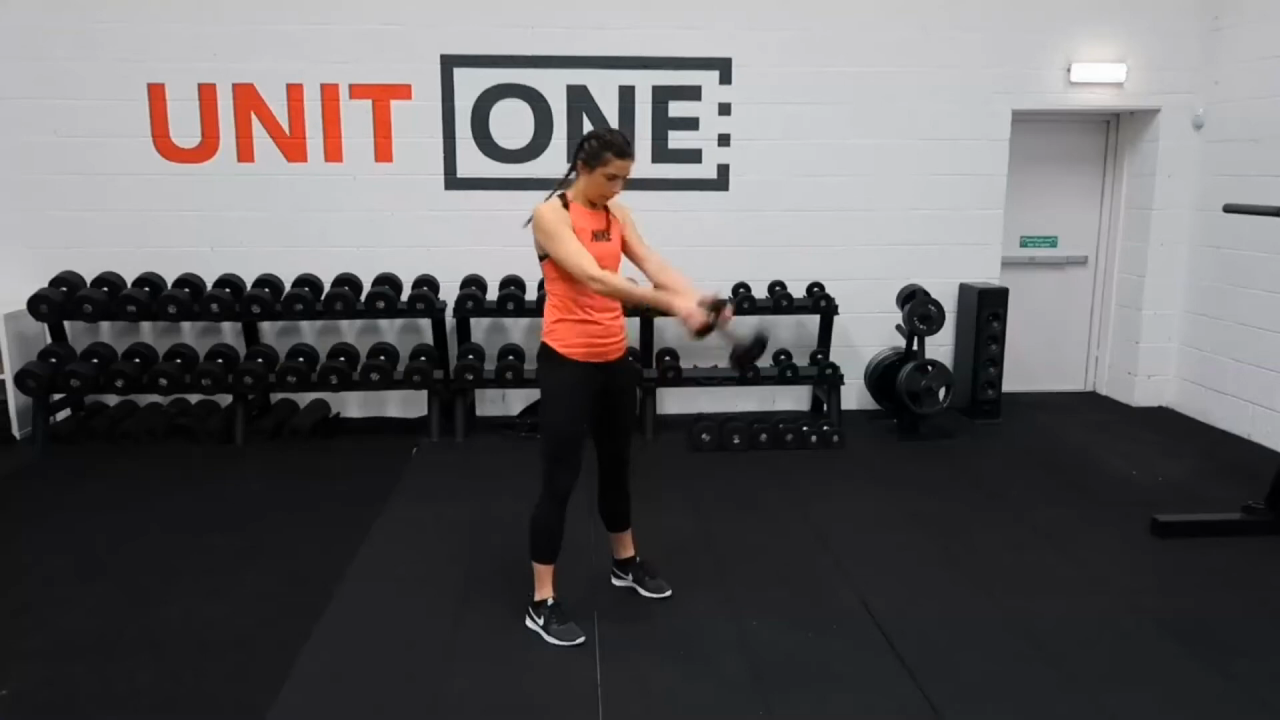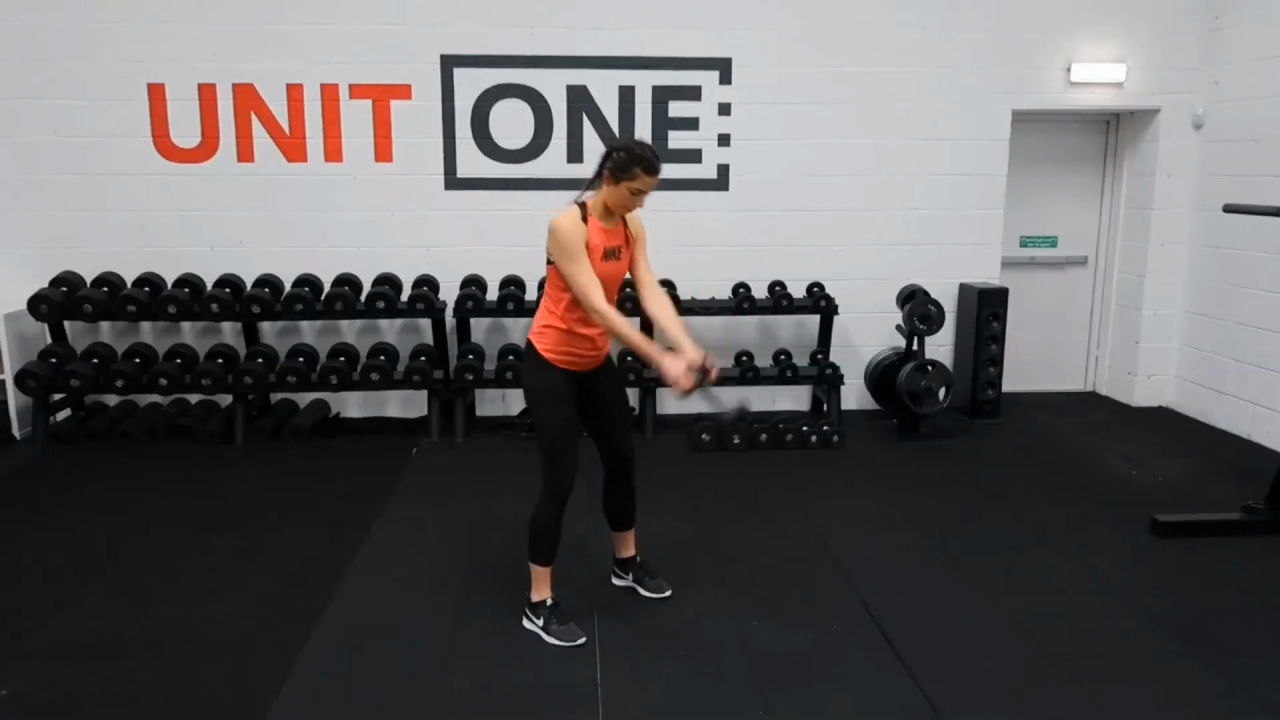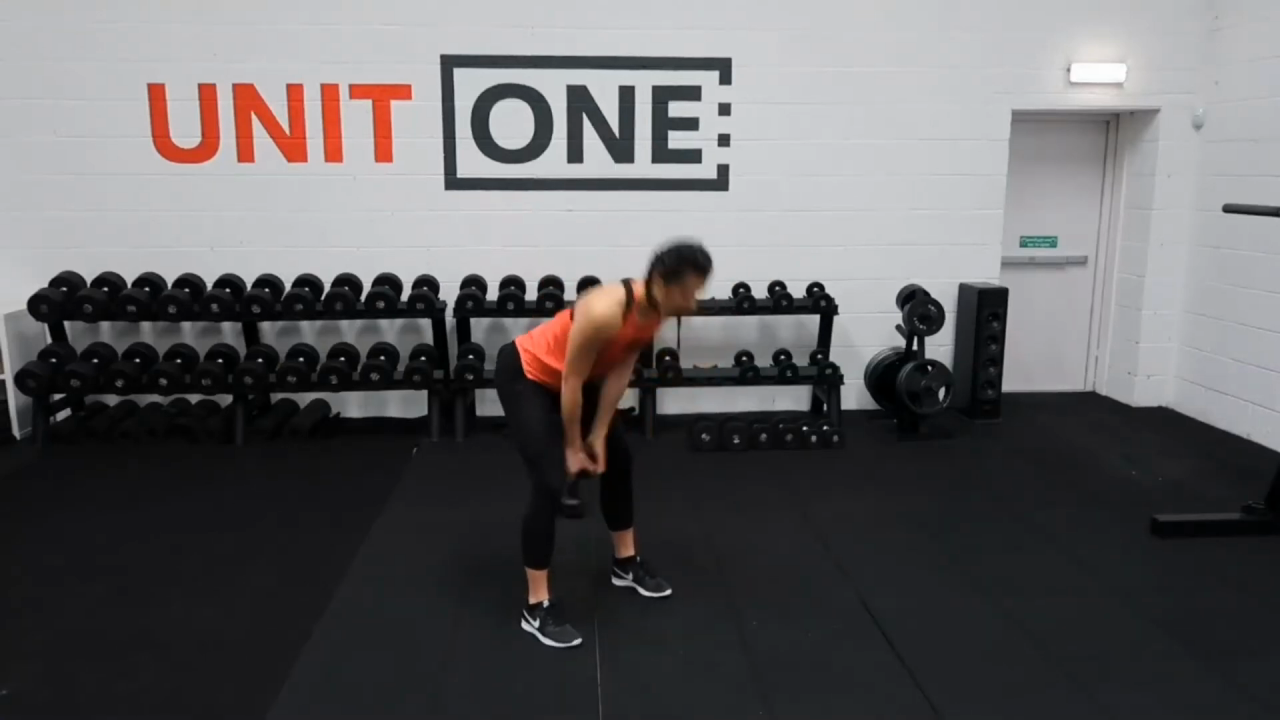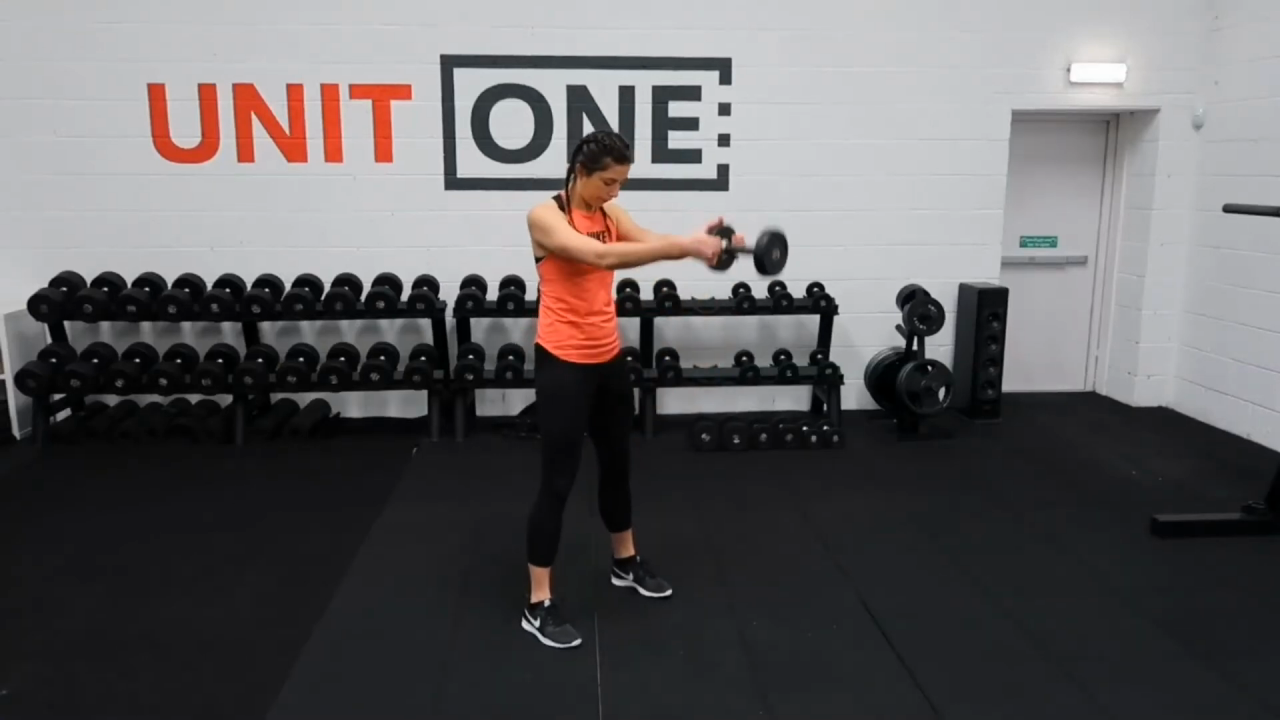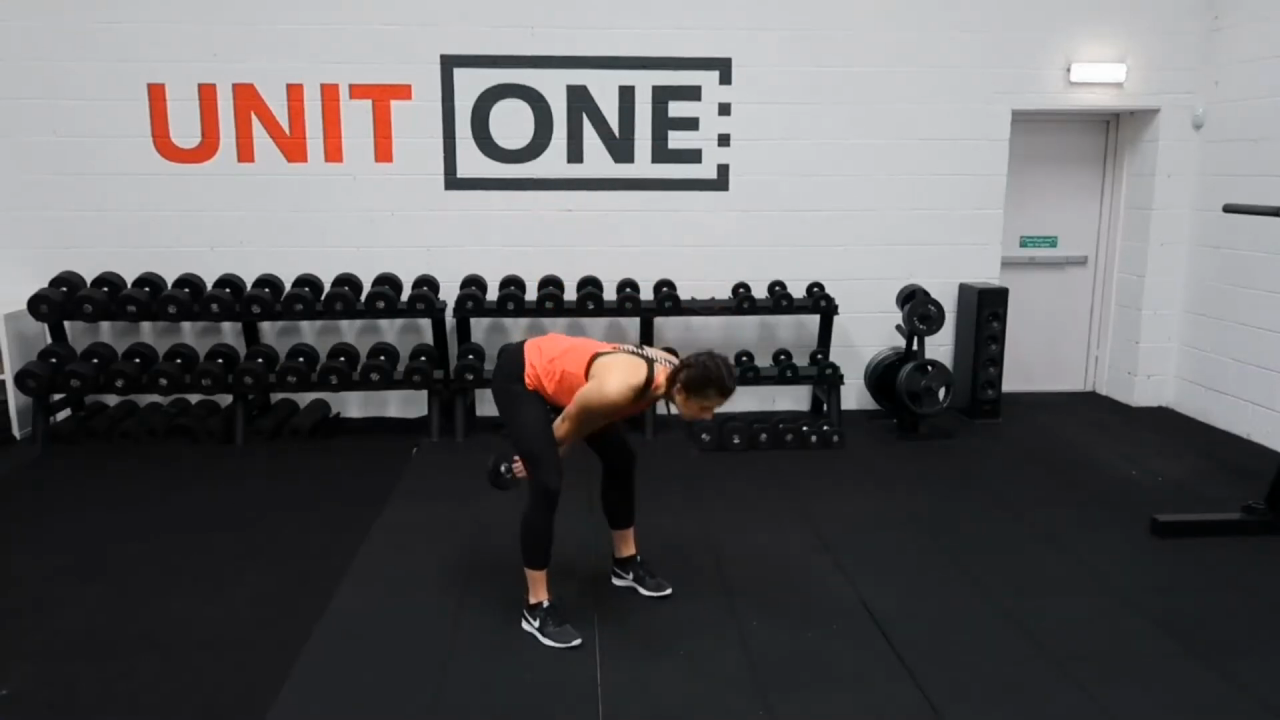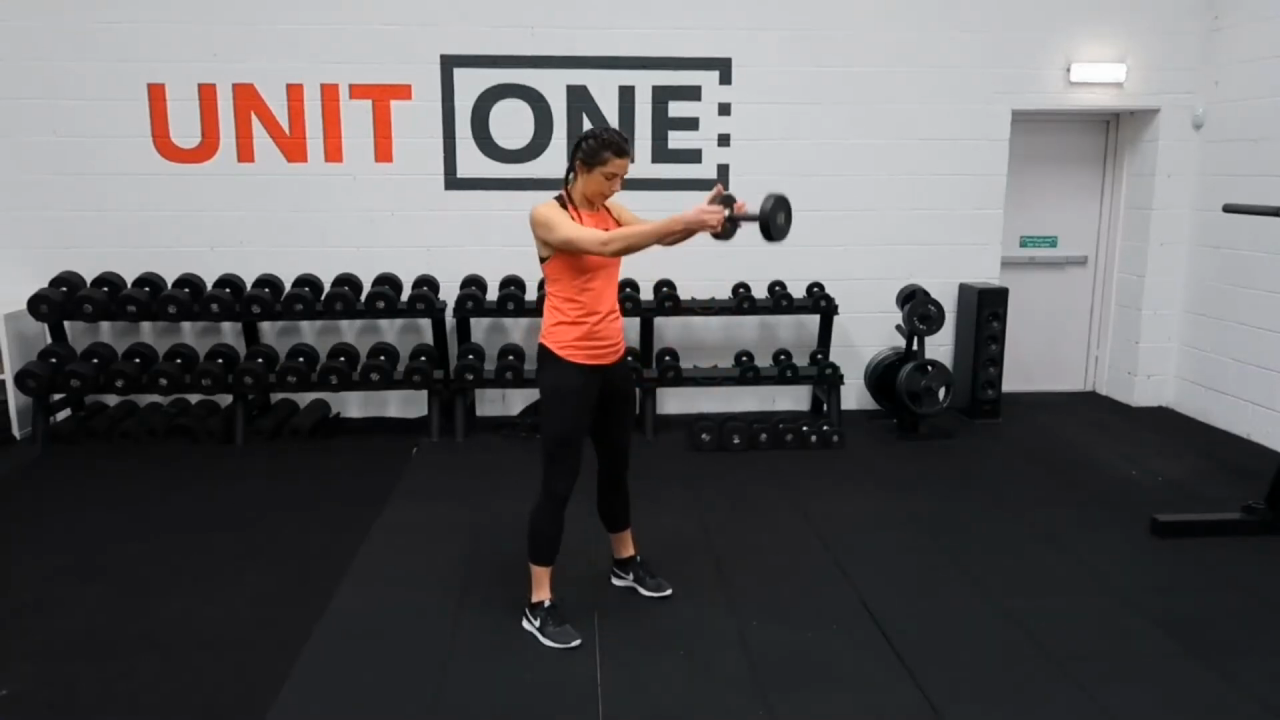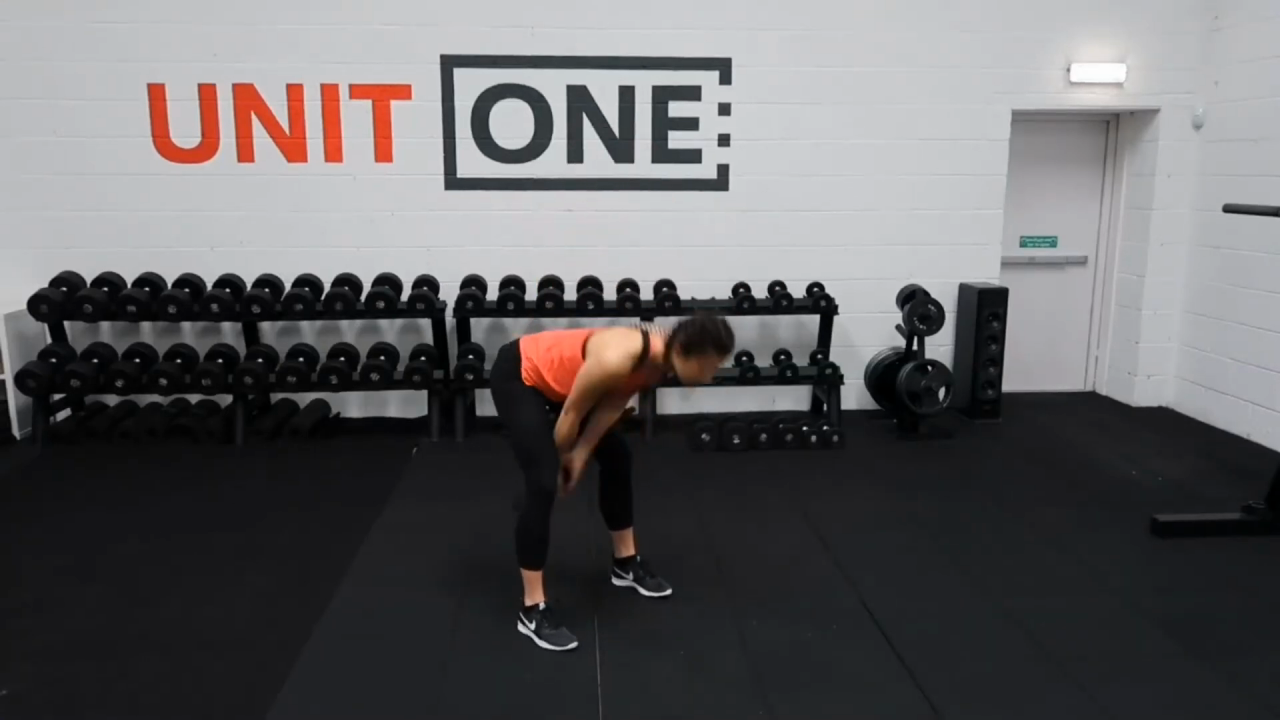
dt=0.7s
person 1, frame 1
left shoulder: (614, 215)
right shoulder: (551, 215)
left elbow: (654, 266)
right elbow: (593, 277)
left wrist: (695, 298)
right wrist: (671, 303)
left hip: (614, 360)
right hip: (568, 362)
left knee: (617, 465)
right knee: (560, 479)
left ankle: (625, 564)
right ankle: (542, 603)
person 1, frame 2
left shoulder: (632, 227)
right shoulder: (568, 227)
left elbow: (650, 292)
right elbow: (596, 307)
left wrist: (686, 348)
right wrist: (659, 360)
left hip: (596, 363)
right hip: (551, 365)
left knee: (621, 461)
right knee: (560, 479)
left ankle: (627, 564)
right ankle: (539, 607)
person 1, frame 3
left shoulder: (653, 310)
right shoulder: (605, 310)
left elbow: (619, 373)
right elbow: (571, 384)
left wrist: (597, 434)
right wrist: (571, 446)
left hip: (565, 379)
right hip: (525, 374)
left knee: (617, 461)
right knee: (552, 483)
left ankle: (626, 563)
right ankle: (537, 606)
person 1, frame 4
left shoulder: (609, 214)
right shoulder: (545, 217)
left elbow: (649, 245)
right elbow: (601, 257)
left wrist: (701, 242)
right wrist: (686, 245)
left hip: (607, 360)
right hip: (563, 364)
left knee: (616, 464)
right knee: (558, 480)
left ankle: (626, 563)
right ankle: (538, 605)
person 1, frame 5
left shoulder: (668, 370)
right shoulder: (618, 387)
left elbow: (597, 417)
right elbow: (568, 423)
left wrist: (548, 453)
right wrist: (543, 455)
left hip: (556, 370)
right hip: (521, 375)
left knee: (620, 458)
right knee: (547, 484)
left ankle: (626, 561)
right ankle: (537, 606)
person 1, frame 6
left shoulder: (609, 208)
right shoulder: (547, 215)
left elbow: (660, 235)
right elbow: (605, 244)
left wrist: (701, 218)
right wrist: (684, 218)
left hip: (613, 362)
right hip: (567, 365)
left knee: (616, 466)
right knee: (559, 482)
left ankle: (625, 562)
right ankle: (539, 606)
person 1, frame 7
left shoulder: (666, 352)
right shoulder: (617, 359)
left elbow: (614, 406)
right elbow: (569, 414)
left wrist: (580, 455)
right wrist: (559, 462)
left hip: (562, 381)
right hip: (521, 373)
left knee: (618, 465)
right knee: (543, 484)
left ankle: (626, 561)
right ankle: (533, 609)
